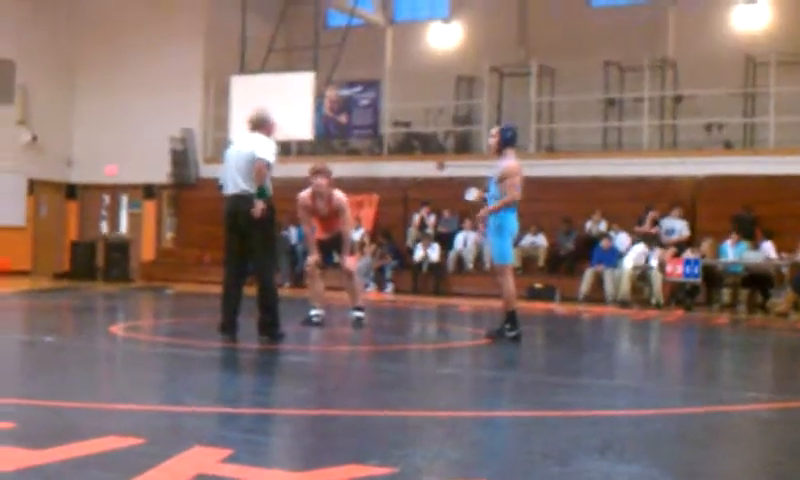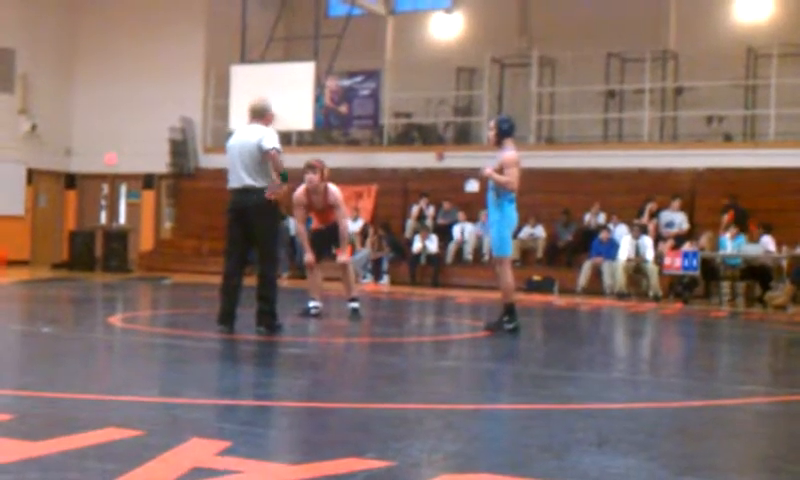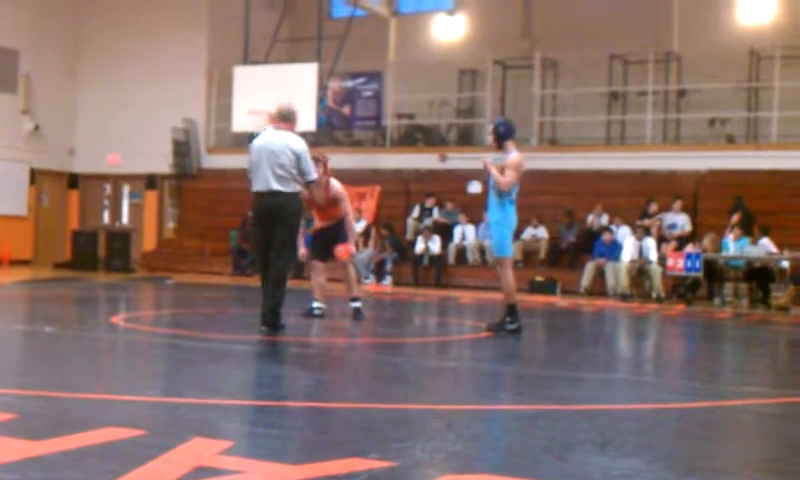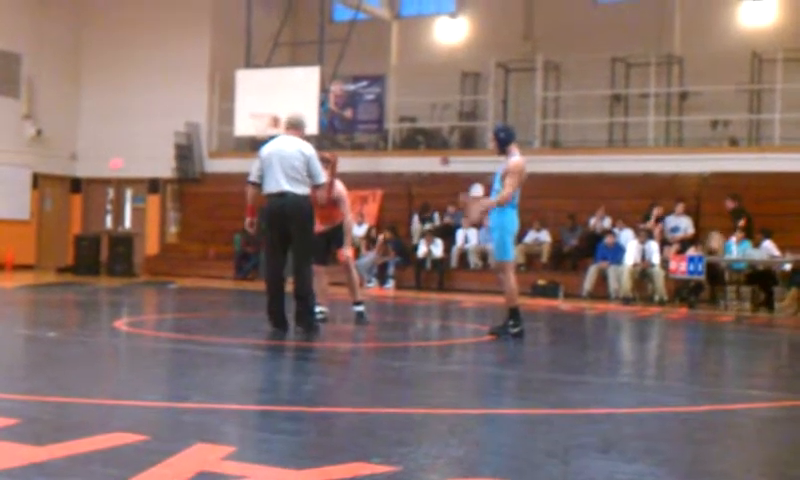
dt=1s
person 1, frame 1
left shoulder: (234, 145)
right shoulder: (265, 143)
left elbow: (224, 181)
right elbow: (260, 164)
left wrist: (236, 198)
right wrist: (260, 197)
left hip: (232, 204)
right hip: (254, 206)
left knee: (233, 268)
right knee: (264, 268)
left ankle: (228, 327)
right ankle: (268, 328)
person 1, frame 2
left shoulder: (234, 137)
right shoulder: (266, 133)
right elbow: (273, 153)
right wrist: (282, 180)
left hip: (236, 197)
right hip: (260, 199)
left knee: (233, 260)
right knee: (267, 260)
left ankle: (226, 318)
right ankle: (266, 319)
person 1, frame 3
left shoulder: (257, 141)
right shoulder: (296, 143)
left elbow: (251, 173)
right elbow: (310, 179)
right wrist: (300, 186)
left hip: (262, 200)
right hip: (287, 202)
left knee: (264, 259)
right knee: (281, 260)
left ankle: (267, 315)
right ankle: (270, 318)
person 1, frame 4
left shoulder: (266, 148)
right shoulder: (305, 148)
left elbow: (253, 184)
right elbow: (319, 185)
left wrist: (250, 213)
left hip: (273, 205)
right hip: (299, 204)
left knee: (274, 263)
right knee: (302, 262)
left ankle: (278, 320)
right ankle: (305, 319)
person 2, frame 1
left shoulder: (510, 164)
right shoulder: (503, 164)
left elbow: (514, 197)
left wrist: (489, 210)
right wrist: (487, 197)
left hip: (502, 222)
right hip: (497, 222)
left knee: (504, 272)
right knee: (502, 273)
left ankle: (512, 325)
right ankle: (508, 323)
person 2, frame 2
left shoulder: (509, 155)
right shoulder: (503, 155)
left elbow: (512, 184)
left wrist: (491, 174)
right wrist: (492, 175)
left hip: (503, 214)
right hip: (498, 214)
left knee: (503, 264)
right knee: (500, 265)
left ankle: (510, 317)
right ankle: (507, 315)
person 2, frame 3
left shoulder: (513, 158)
right shoulder: (506, 157)
left elbow: (505, 186)
left wrist: (491, 168)
right wrist: (492, 169)
left hip: (503, 215)
right hip: (497, 215)
left knee: (504, 265)
right knee: (501, 266)
left ankle: (513, 318)
right ankle: (510, 316)
person 2, frame 4
left shoulder: (516, 162)
right shoulder: (509, 162)
left elbow: (507, 195)
left wrist: (482, 206)
right wrist: (482, 203)
left hip: (505, 220)
right hip: (500, 220)
left knee: (506, 269)
right knee: (504, 270)
left ankle: (515, 322)
right ankle: (512, 320)
person 3, frame 1
left shoulder: (339, 198)
right shoulder: (303, 198)
left elbow: (347, 228)
right elbow: (306, 226)
left wrist: (345, 254)
right wrist: (313, 252)
left hip: (340, 235)
right hip: (321, 235)
left knee: (350, 269)
right knee: (311, 269)
left ankle: (358, 312)
right ankle: (316, 312)
person 3, frame 2
left shoulder: (333, 193)
right shoulder: (299, 195)
left elbow: (343, 223)
right elbow: (300, 225)
left wrist: (343, 251)
right wrist: (307, 252)
left hip: (336, 226)
right hip: (318, 227)
left knee: (344, 261)
right knee: (310, 262)
left ankle: (353, 304)
right ankle: (315, 304)
person 3, frame 3
left shoulder: (335, 187)
left elbow: (349, 214)
left wrist: (351, 242)
right wrist: (301, 245)
left hip: (339, 225)
right hip: (321, 227)
left knee: (346, 260)
right knee: (316, 264)
left ankle: (356, 304)
right ankle: (318, 305)
person 3, frame 4
left shoulder: (338, 188)
left elbow: (347, 217)
left wrist: (347, 246)
left hip: (338, 227)
right hip: (320, 229)
left knee: (347, 264)
right knee: (318, 268)
left ankle: (358, 307)
right ankle: (321, 308)
